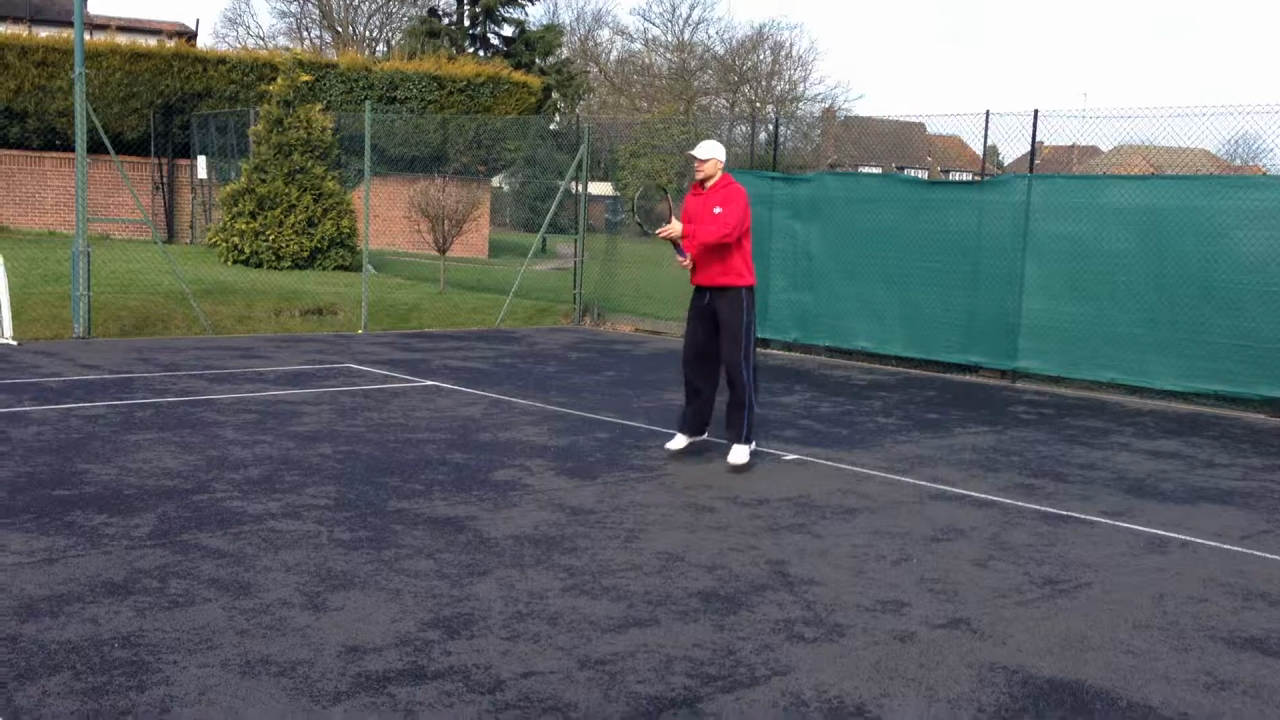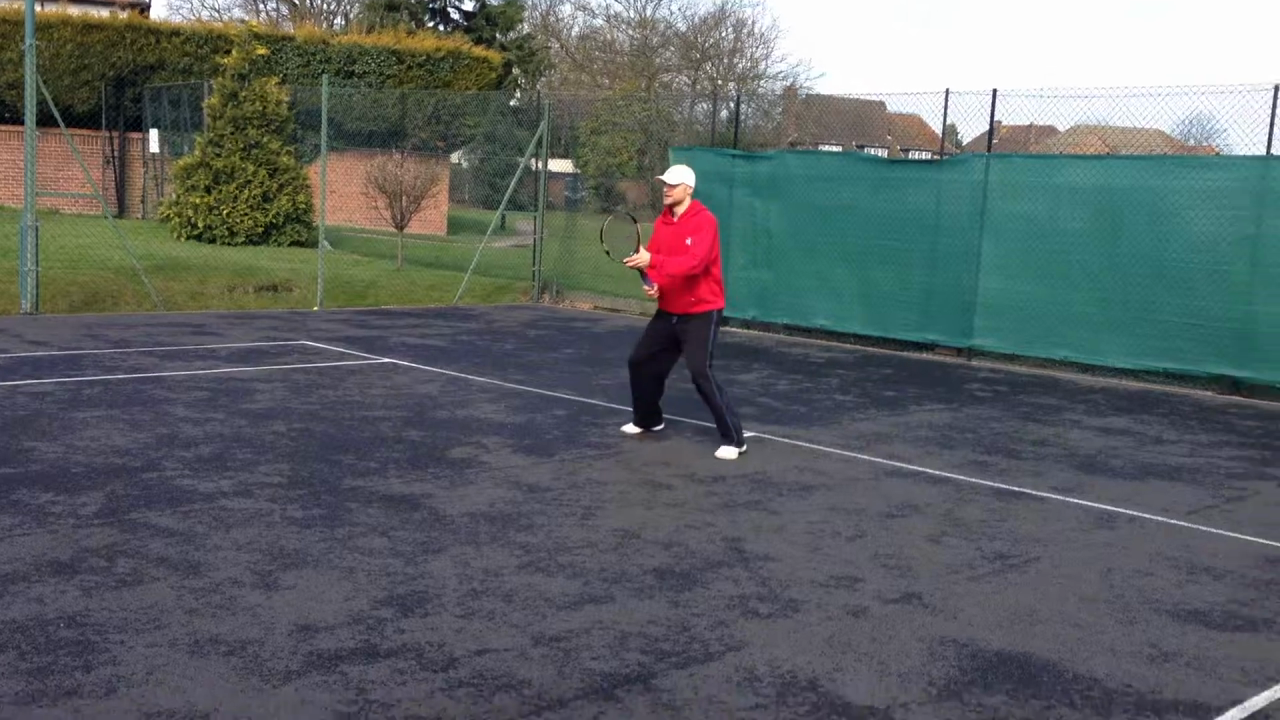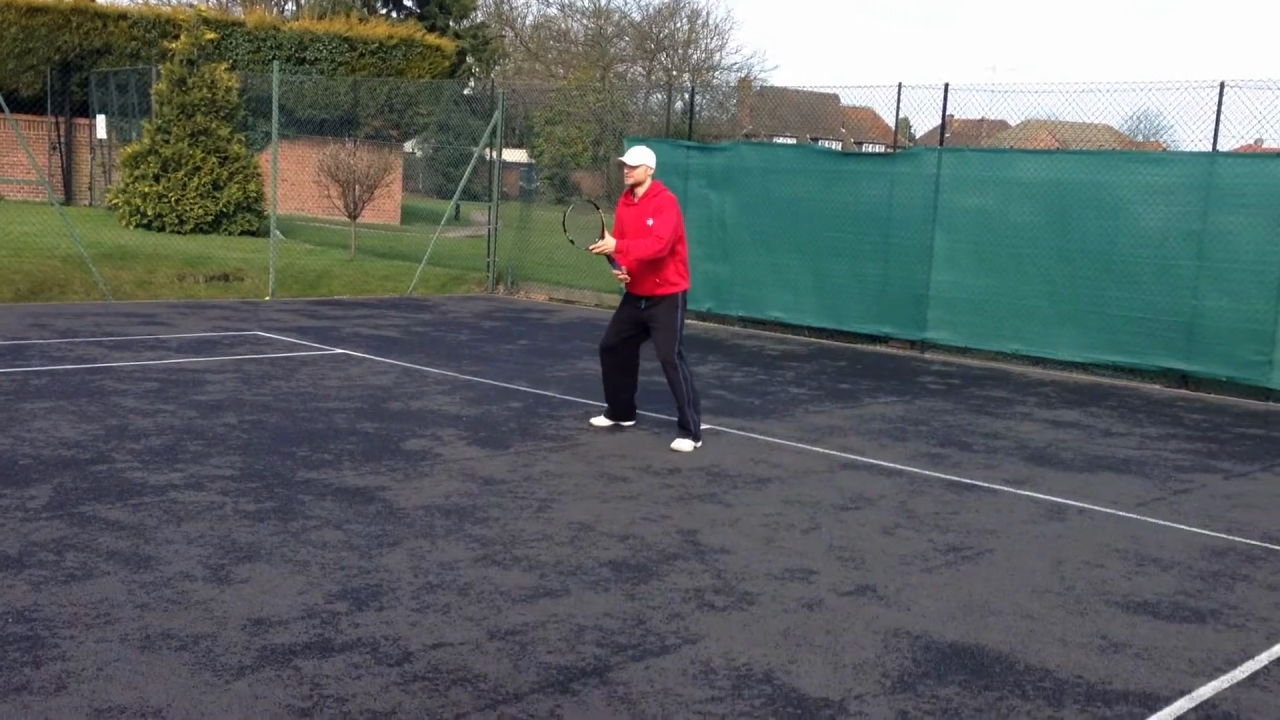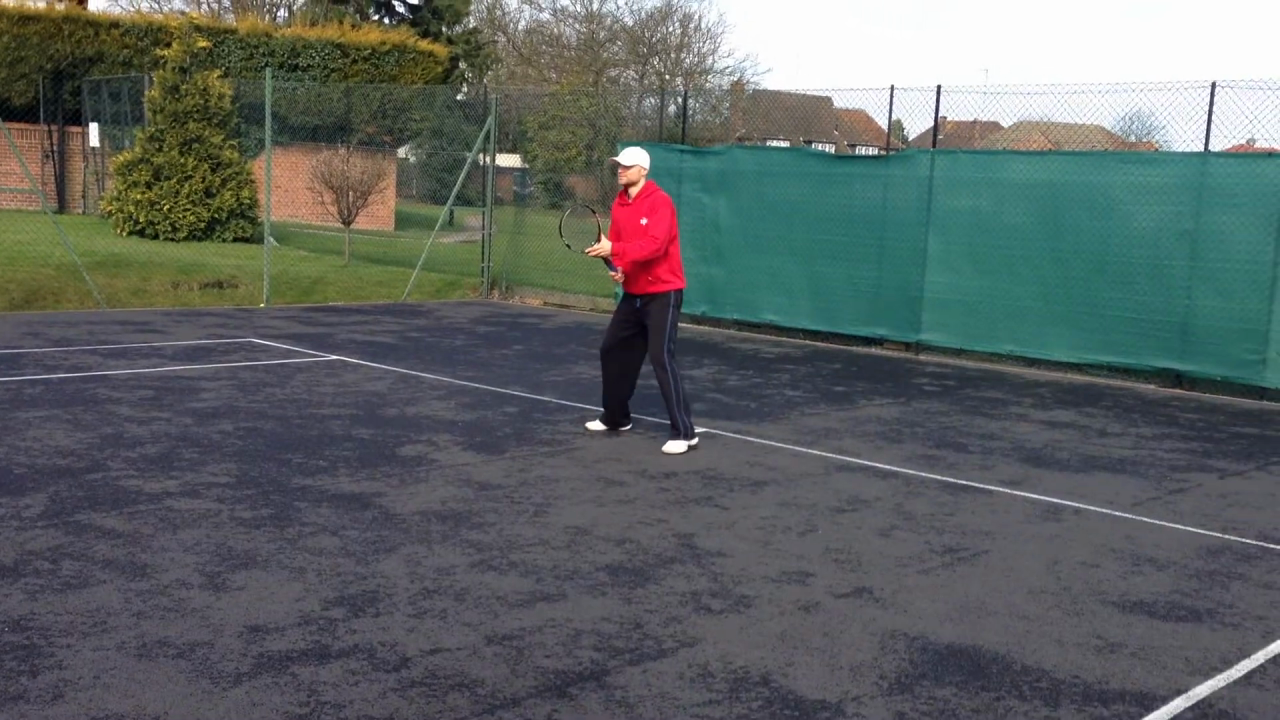
dt=0.3s
person 1, frame 1
left shoulder: (735, 194)
right shoulder: (692, 197)
left elbow: (725, 232)
right elbow: (687, 237)
left wrist: (684, 230)
right wrist: (686, 257)
left hip: (735, 290)
right hip: (702, 290)
left knee: (736, 361)
right knee: (695, 358)
left ankle: (742, 438)
right ankle: (692, 426)
person 1, frame 2
left shoulder: (705, 221)
right shoulder: (662, 221)
left elbow: (694, 262)
right elbow: (656, 260)
left wrist: (652, 260)
right wrist: (653, 284)
left hip: (702, 313)
right hip: (668, 311)
left knee: (701, 371)
right knee: (640, 361)
left ankle: (733, 438)
right ankle: (647, 419)
person 1, frame 3
left shoulder: (666, 202)
right shoulder: (624, 203)
left elbow: (659, 245)
right elbow: (618, 243)
left wrist: (618, 247)
right wrist: (621, 268)
left hip: (667, 295)
right hip: (635, 295)
left knee: (671, 358)
right knee: (612, 348)
left ankle: (690, 431)
right ankle: (620, 412)
person 1, frame 4
left shoulder: (660, 201)
right shoulder: (619, 204)
left elbow: (654, 245)
right elbow: (615, 244)
left wrist: (614, 249)
right wrist: (618, 269)
left hip: (663, 293)
right hip: (633, 294)
left knee: (661, 357)
right knee: (612, 351)
left ankle: (683, 432)
right ankle: (615, 416)
